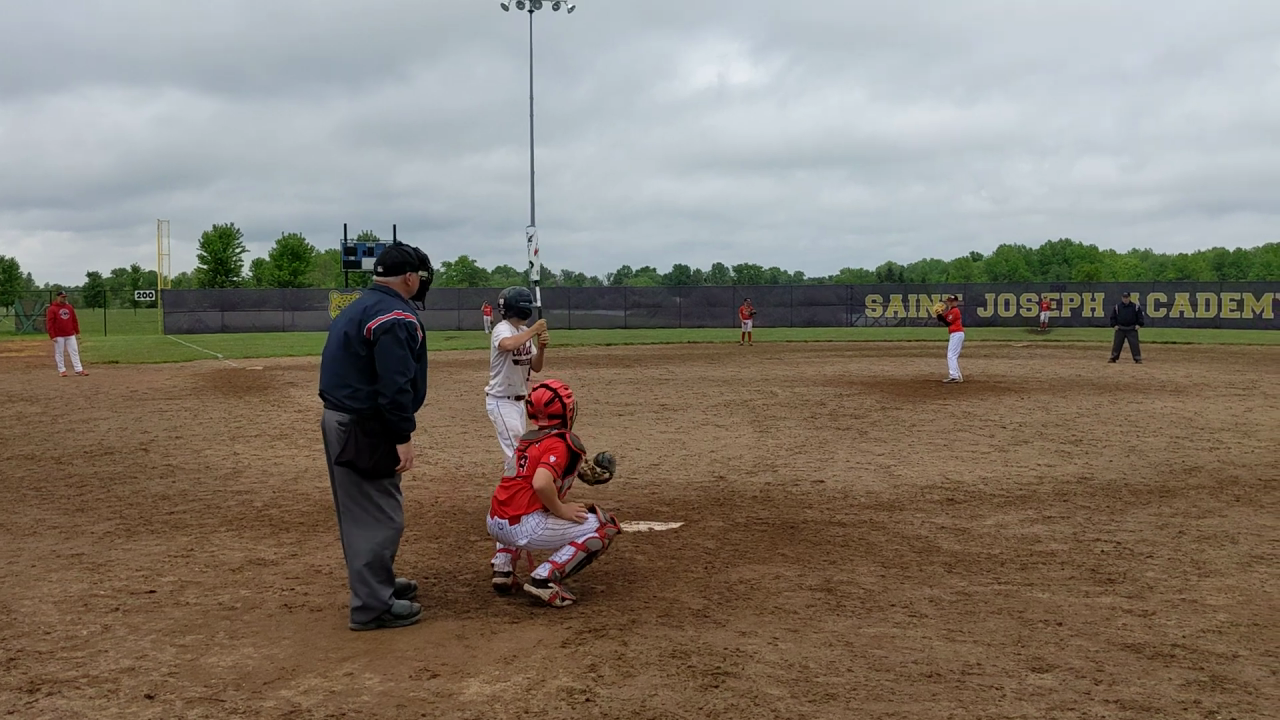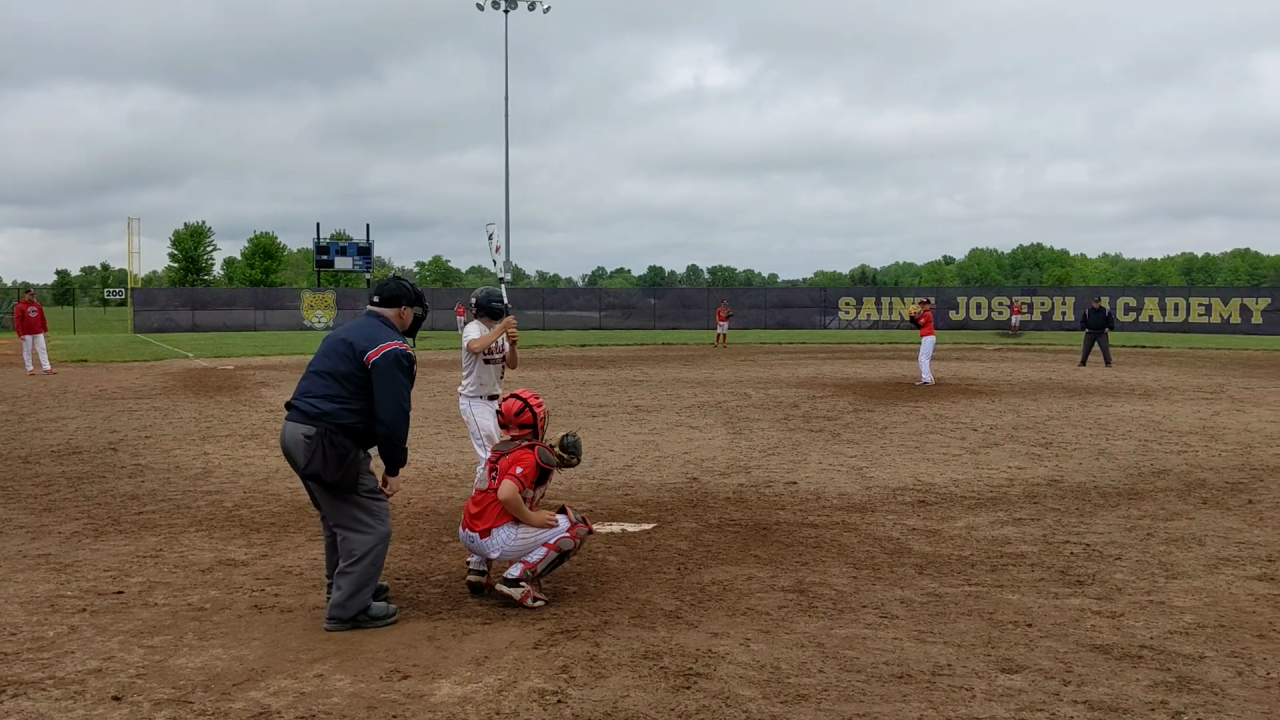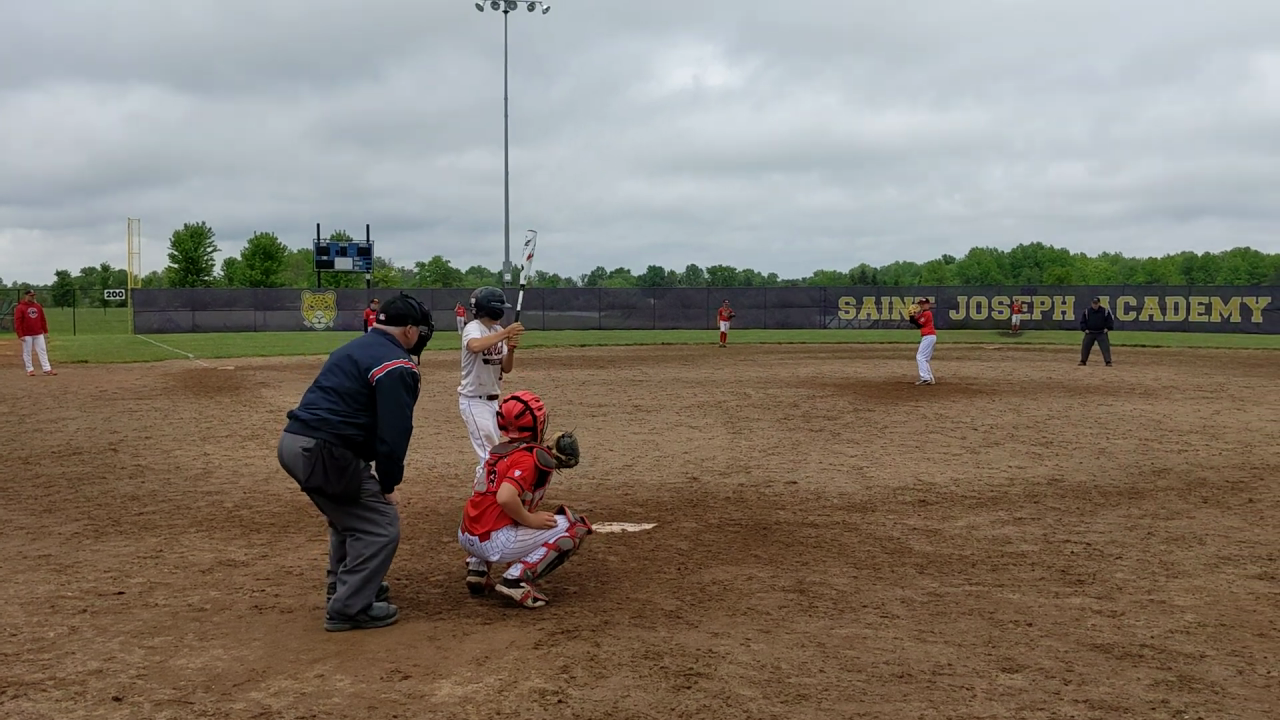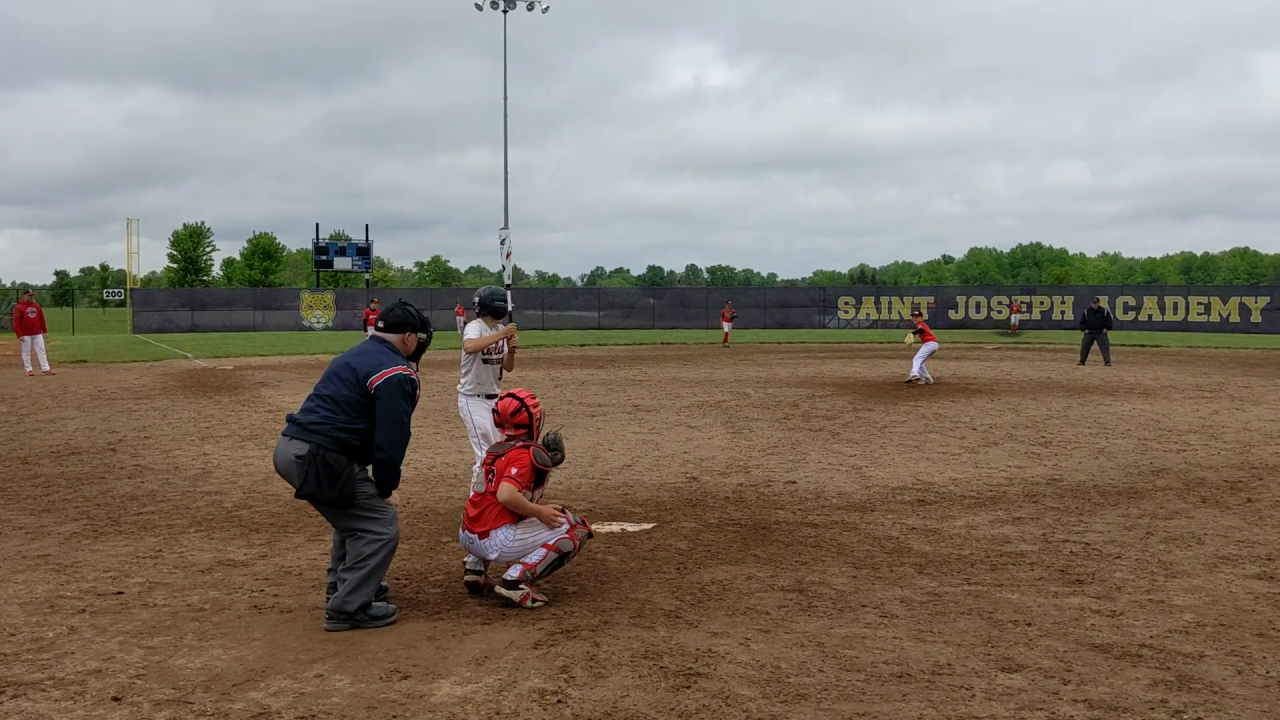
dt=0.4s
person 1, frame 1
left shoulder: (354, 309)
right shoulder: (395, 317)
right elbow: (395, 385)
right wrist: (403, 437)
left hip: (337, 418)
right hip: (365, 427)
left knee: (359, 511)
right knee: (378, 514)
left ankle: (374, 582)
right ankle: (372, 606)
person 1, frame 2
left shoulder: (346, 331)
right shoulder: (392, 348)
right elbow: (392, 414)
right wrist: (393, 468)
left hip: (297, 430)
right hip: (326, 440)
left knee: (342, 514)
right knee: (370, 521)
left ankle: (345, 586)
right ankle: (348, 608)
person 1, frame 3
left shoulder: (353, 348)
right shoulder: (397, 366)
right elbow: (394, 431)
right wrist: (388, 484)
left hip: (295, 441)
right hip: (324, 451)
left knee: (351, 514)
right knee: (381, 525)
left ankle: (346, 586)
right ankle: (348, 608)
person 1, frame 4
left shoulder: (354, 356)
right shoulder: (396, 373)
right elbow: (392, 438)
right wrist: (387, 487)
left hip: (292, 446)
right hip: (319, 457)
left knee: (356, 512)
right knee: (381, 524)
left ankle: (344, 586)
right ankle: (348, 608)
person 2, frame 1
left shoulder: (529, 439)
right shoulder: (562, 443)
right elbow: (540, 484)
left wrist: (579, 468)
right wrist: (560, 509)
left hip: (496, 523)
right hip: (524, 528)
right knee: (605, 527)
left ankle: (503, 568)
right ankle: (546, 579)
person 2, frame 2
left shoulder: (501, 448)
right shoulder: (532, 454)
right elbow: (506, 495)
right wrist: (531, 518)
left hip: (468, 533)
right hip: (496, 540)
right knee: (577, 527)
left ankle: (478, 568)
right ankle: (518, 579)
person 2, frame 3
left shoulder: (499, 450)
right shoulder: (529, 457)
right elbow: (505, 498)
right wrist: (530, 520)
left hip: (467, 536)
right hip: (495, 543)
right knee: (575, 526)
left ankle: (478, 569)
right ankle: (519, 580)
person 2, frame 4
left shoulder: (496, 449)
right shoulder: (526, 455)
right elbow: (506, 496)
right wrist: (539, 513)
left hip: (468, 536)
right hip: (495, 541)
right knee: (576, 529)
left ankle: (475, 568)
right ankle: (517, 581)
person 3, frame 1
left shoulder: (524, 332)
right shoulder: (502, 329)
left elbow: (536, 367)
right elbow: (508, 345)
left wrist: (541, 347)
right wrist: (533, 330)
left hip: (518, 401)
right hip: (502, 402)
left knee: (517, 452)
right knee: (516, 454)
person 3, frame 2
left shoulder: (498, 331)
right shoulder: (473, 328)
left elbow: (512, 364)
right elbow: (475, 347)
left wrist: (512, 344)
right wrist: (501, 328)
left hip: (493, 401)
right hip: (475, 402)
left knee: (491, 453)
right knee: (489, 455)
person 3, frame 3
left shoulder: (497, 330)
right shoulder: (473, 328)
left elbow: (506, 368)
right elbow: (475, 346)
left wrist: (510, 350)
right wrist: (506, 333)
left hip: (492, 401)
right hip: (474, 402)
left knee: (492, 454)
right knee: (489, 456)
person 3, frame 4
left shoulder: (499, 329)
right shoulder: (474, 327)
left elbow: (508, 368)
right elbow: (469, 347)
left wrist: (511, 350)
right wrist: (502, 334)
left hip: (492, 400)
right hip: (473, 401)
right knee: (486, 456)
